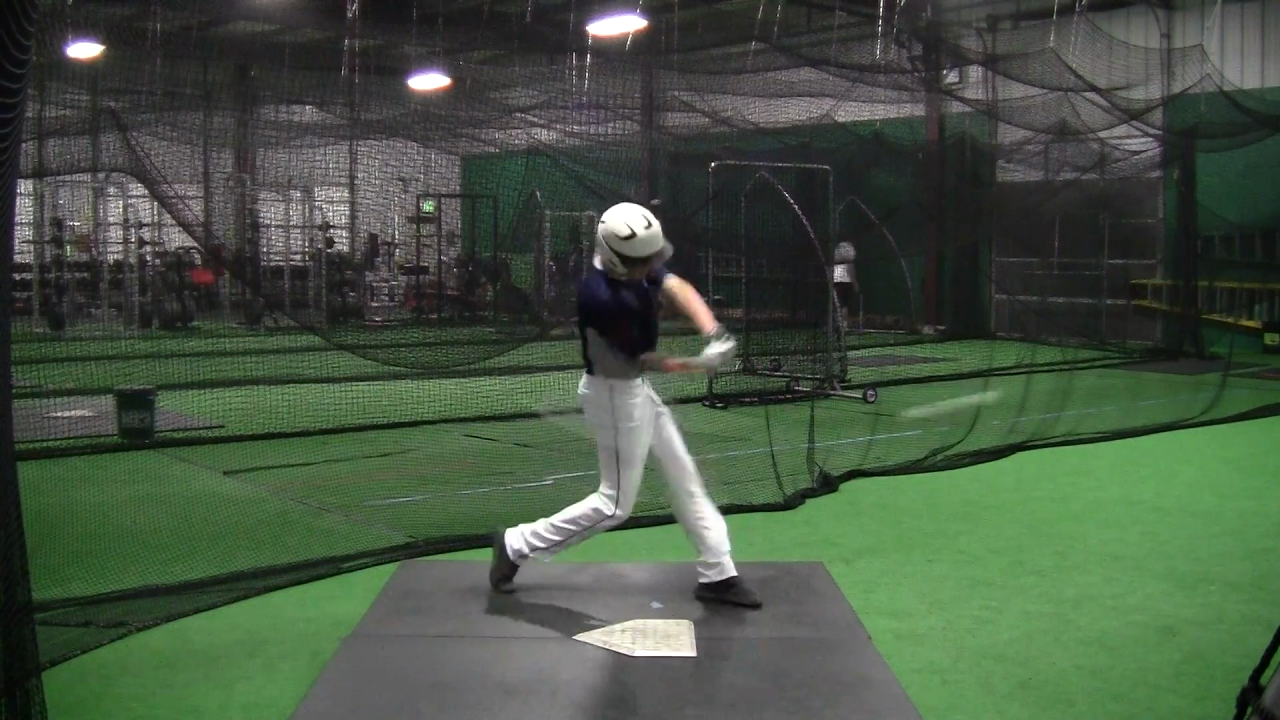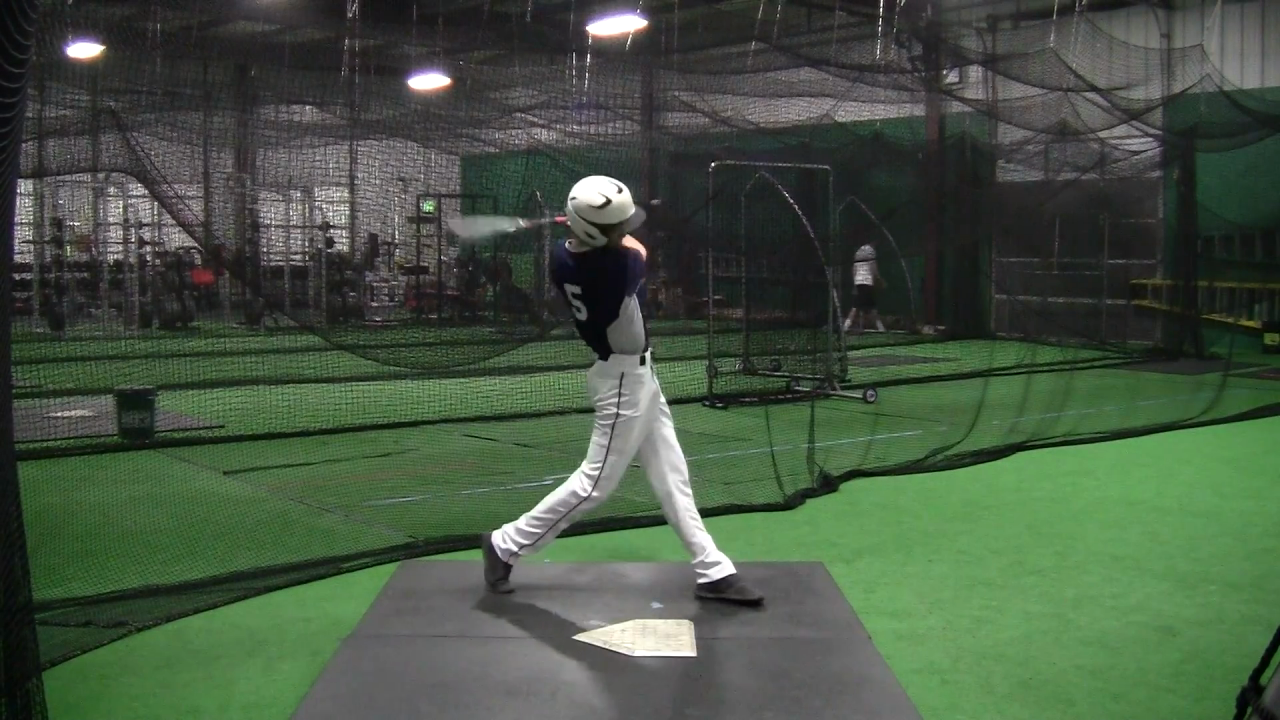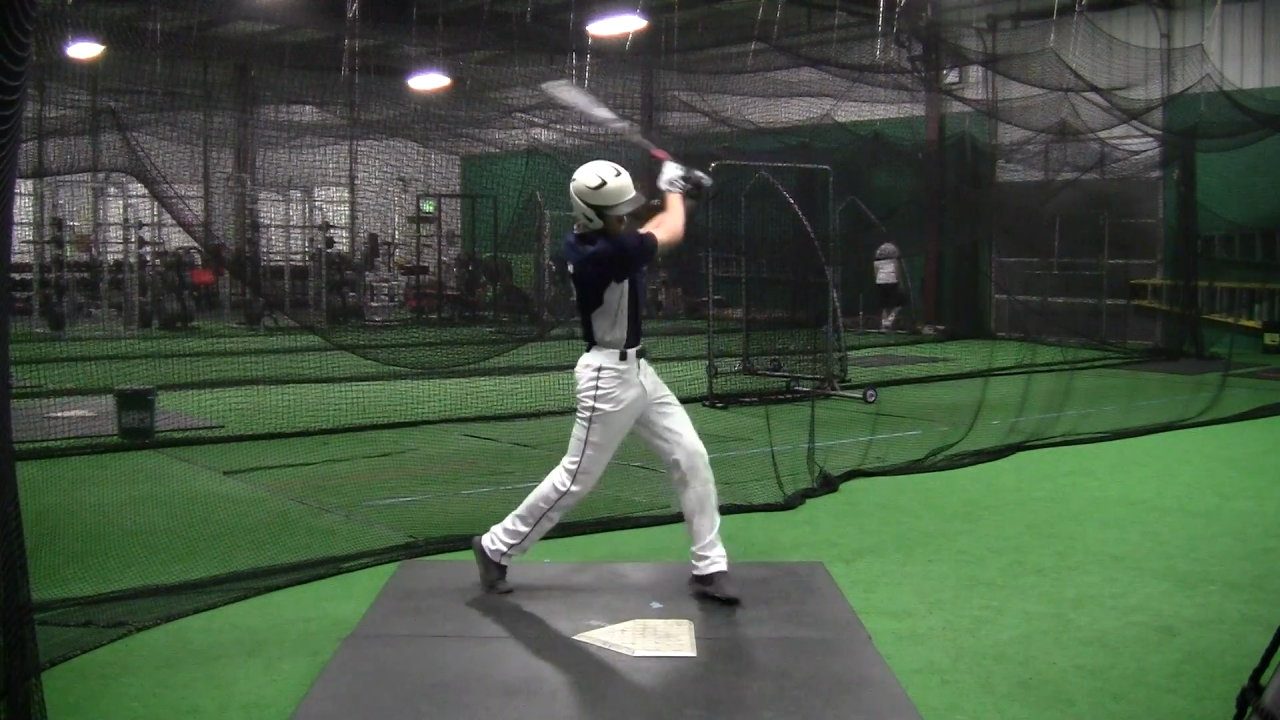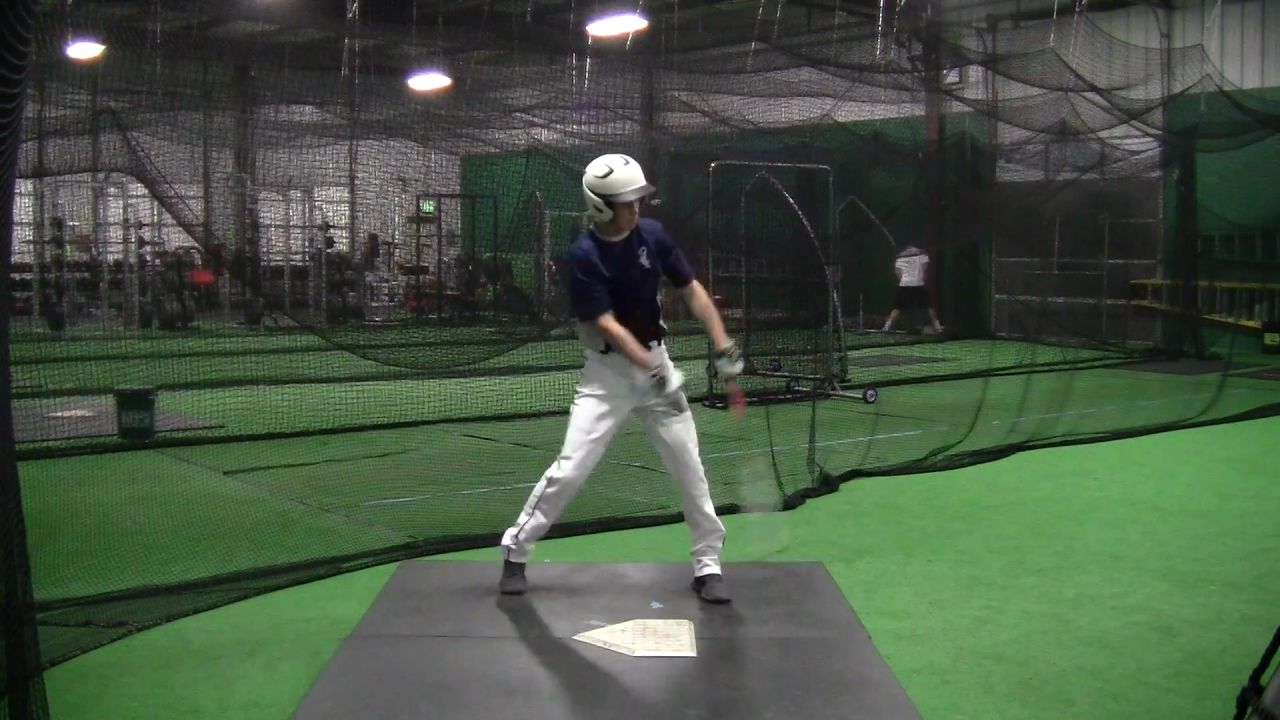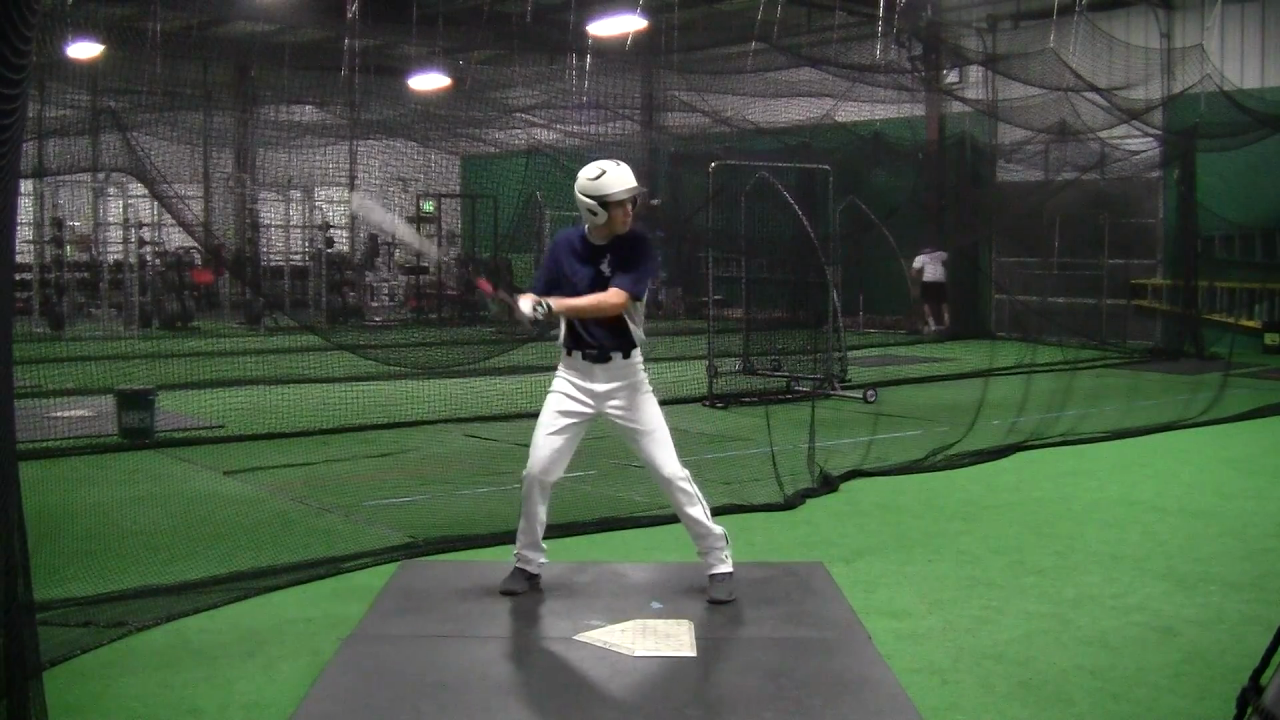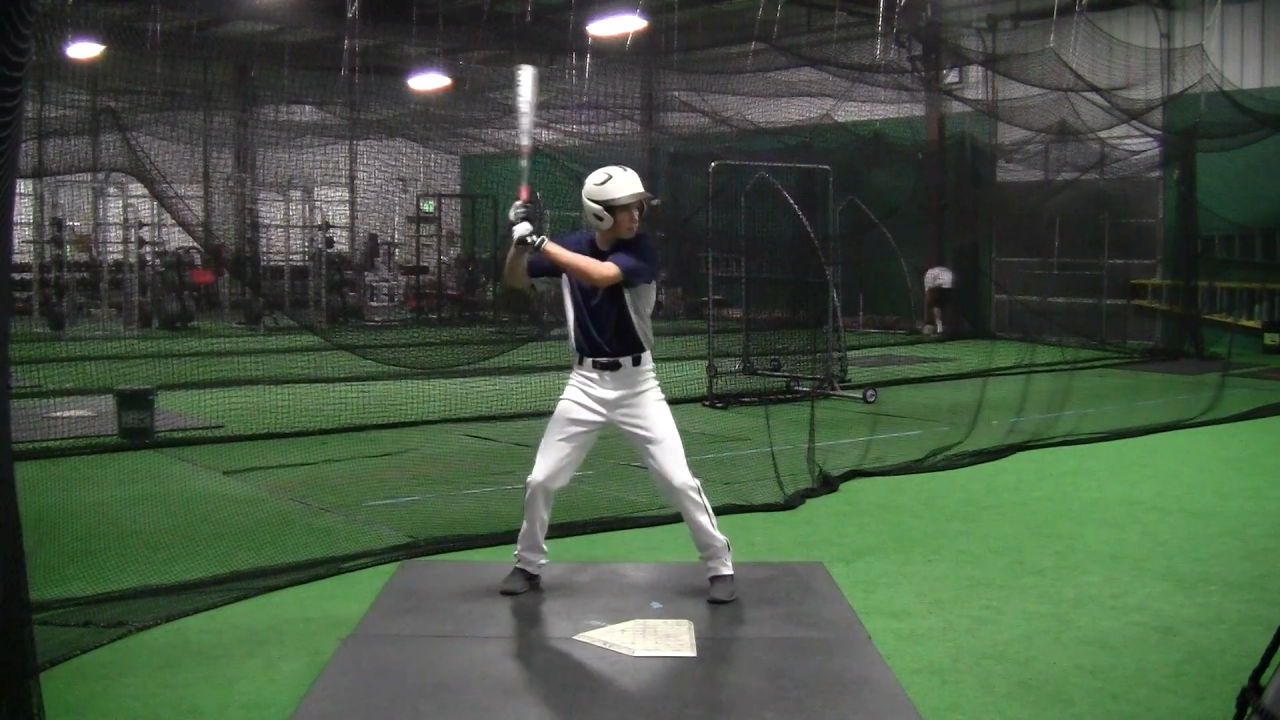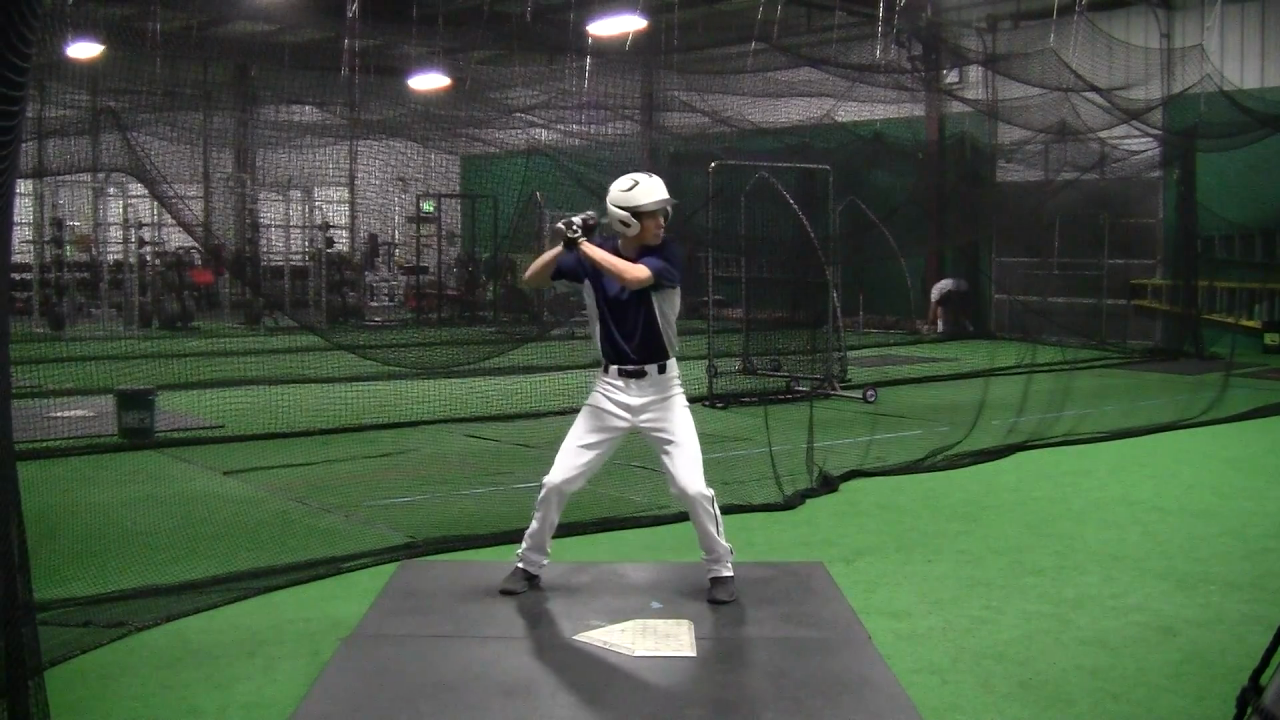
dt=0.3s
person 1, frame 1
left shoulder: (620, 260)
right shoulder: (599, 297)
left elbow: (678, 290)
right elbow: (641, 360)
left wrist: (712, 332)
right wrist: (693, 363)
left hip: (634, 389)
right hip: (614, 398)
left knee: (682, 477)
right knee: (615, 505)
left ankle: (717, 573)
right ankle: (517, 545)
person 1, frame 2
left shoulder: (562, 256)
right shoulder: (613, 267)
right elbow: (636, 252)
right wrist: (626, 241)
left hip: (634, 374)
right hip: (624, 381)
left knee: (672, 475)
right knee: (594, 484)
left ankle: (713, 572)
right ankle: (504, 545)
person 1, frame 3
left shoulder: (585, 240)
right shoulder: (599, 252)
left elbow: (645, 238)
right elbow: (668, 234)
left wrist: (675, 187)
right wrist: (673, 189)
left hip: (636, 367)
right hip: (609, 375)
left knee: (692, 457)
right knee: (575, 479)
left ankle: (708, 566)
right ankle: (495, 547)
person 1, frame 4
left shoulder: (651, 233)
right shoulder: (583, 254)
left elbow: (690, 287)
right elbow: (605, 323)
left wrist: (722, 344)
right wrist: (655, 372)
left hip: (657, 363)
right hip: (607, 371)
left knee: (689, 467)
right knee: (569, 470)
left ankle: (707, 566)
right ankle: (515, 550)
person 1, frame 5
left shoulder: (639, 247)
right shoulder: (564, 243)
left elbow: (615, 301)
right elbow: (540, 295)
left wrist: (550, 305)
right wrist: (527, 304)
left hip: (624, 375)
right hip: (573, 373)
left knee: (670, 472)
right knee: (537, 472)
left ankle: (718, 560)
right ankle: (528, 563)
person 1, frame 6
left shoulder: (641, 249)
right shoulder: (573, 244)
left elbow: (602, 275)
right elbow: (515, 281)
left wrist: (540, 243)
right wrist: (518, 242)
left hip: (636, 382)
right hip: (585, 382)
left knee: (678, 479)
right knee: (541, 480)
left ankle: (720, 565)
right ankle: (528, 564)
person 1, frame 7
left shoulder: (667, 255)
right shoulder: (594, 253)
left elbow: (634, 276)
right elbow: (531, 280)
left wrist: (582, 245)
right wrist: (567, 245)
left hip: (662, 389)
right hip: (611, 389)
left knee: (694, 489)
right knee: (558, 482)
left ankle: (720, 569)
right ankle: (529, 564)
